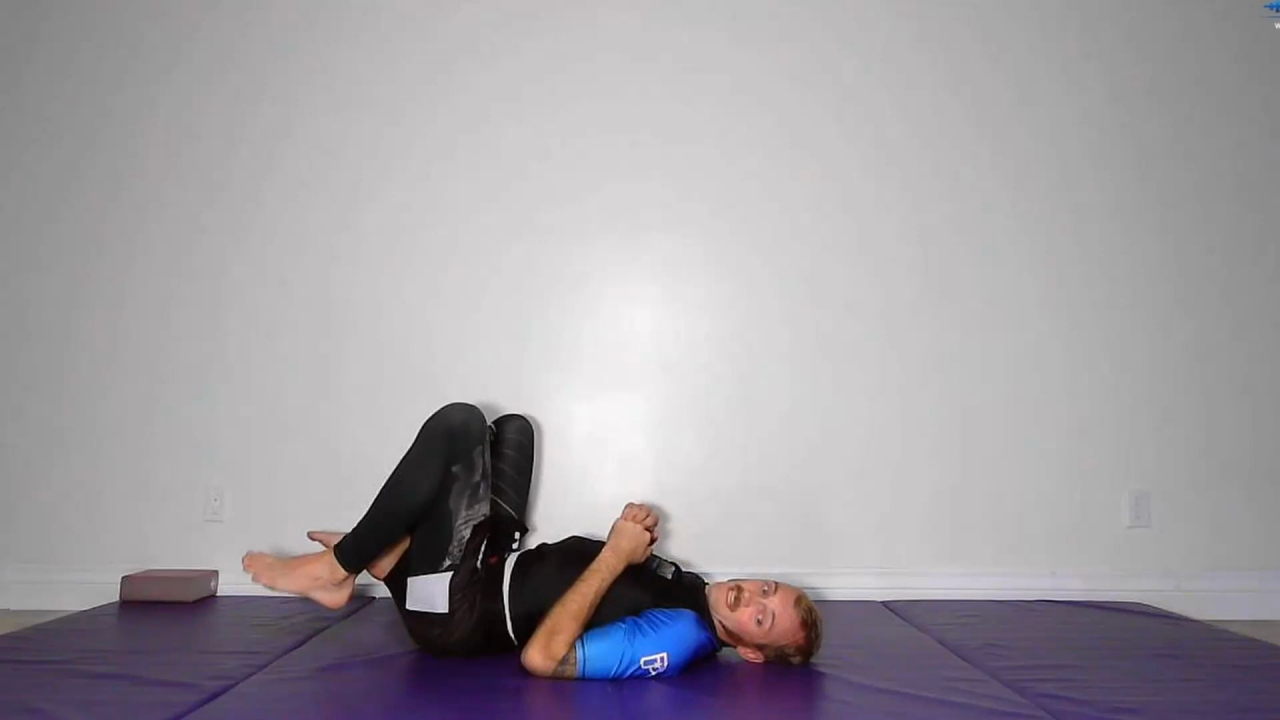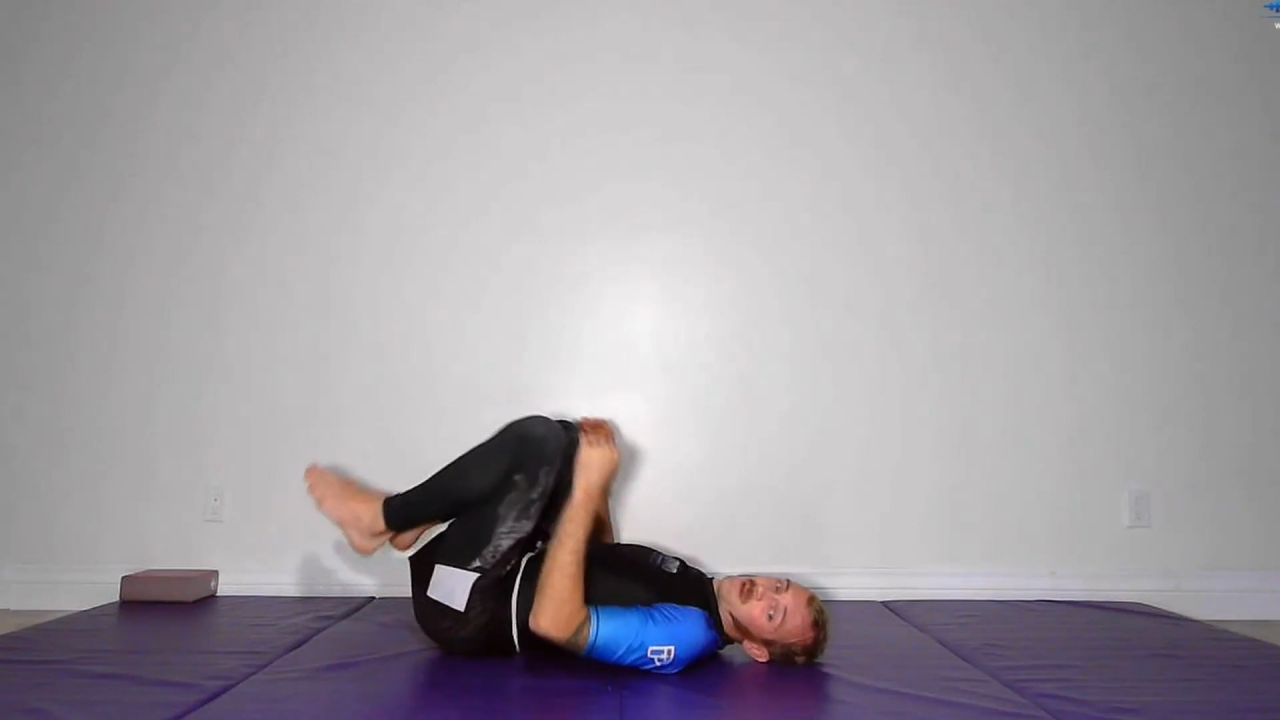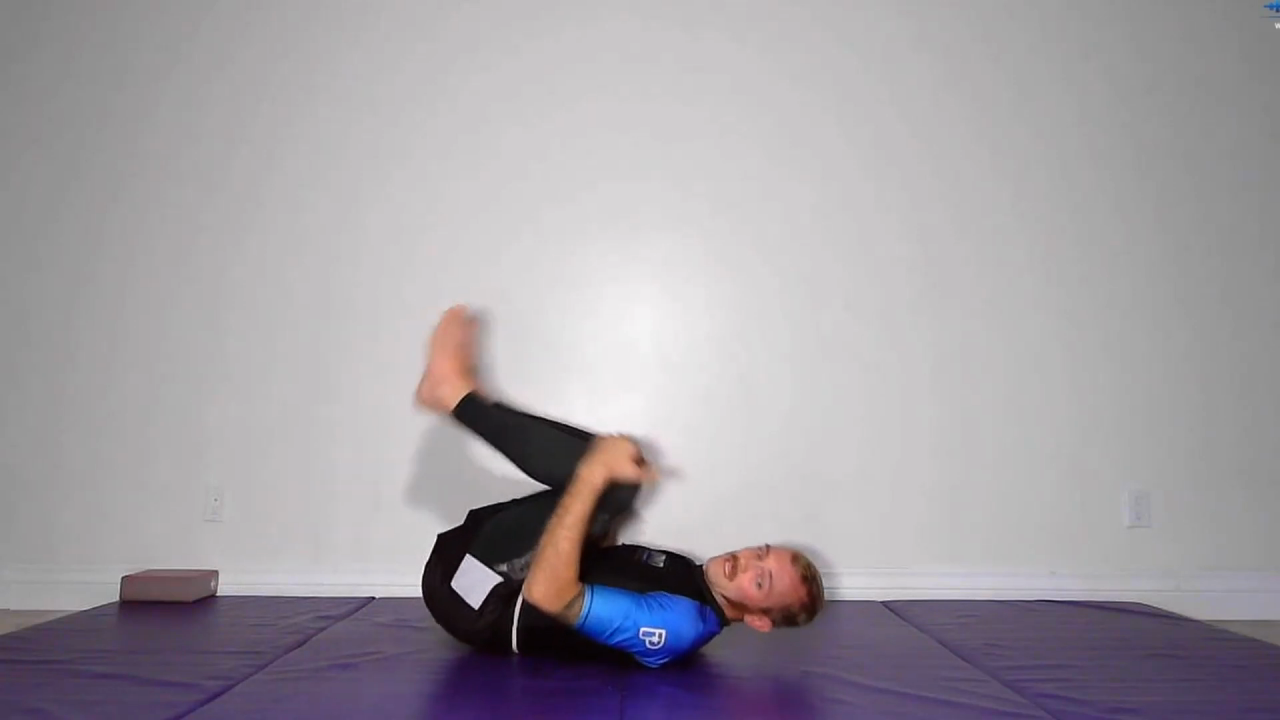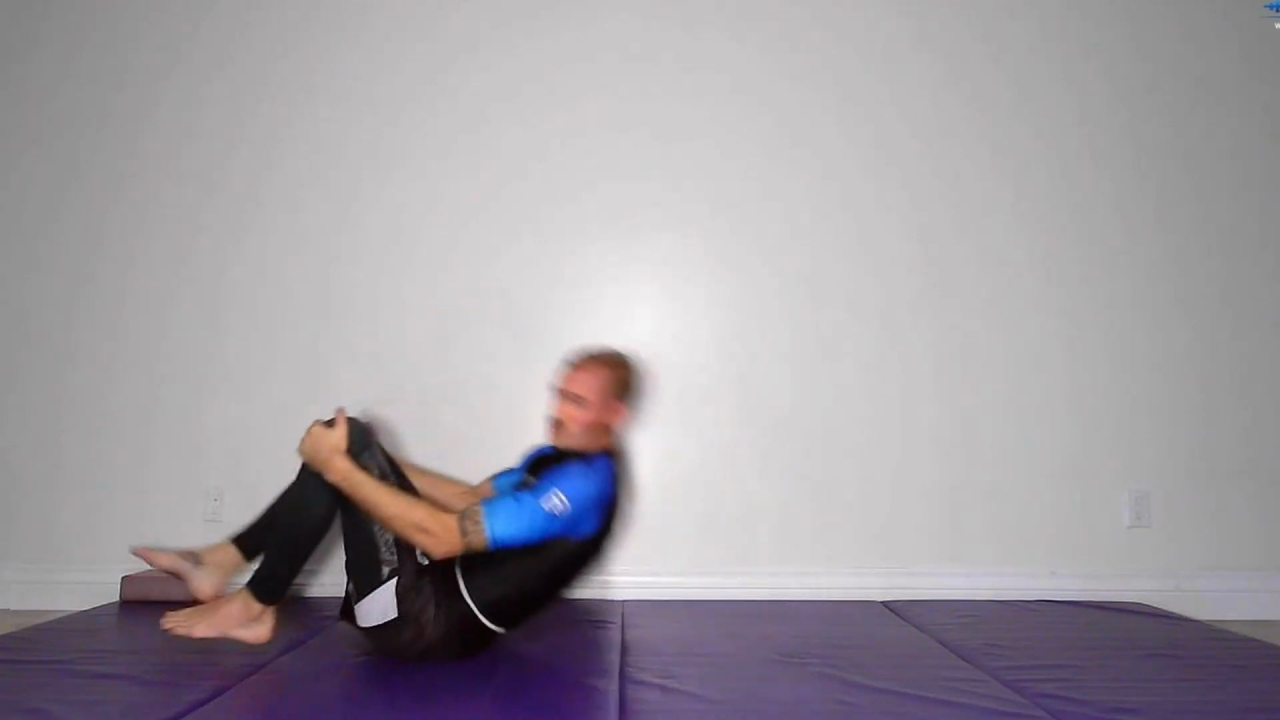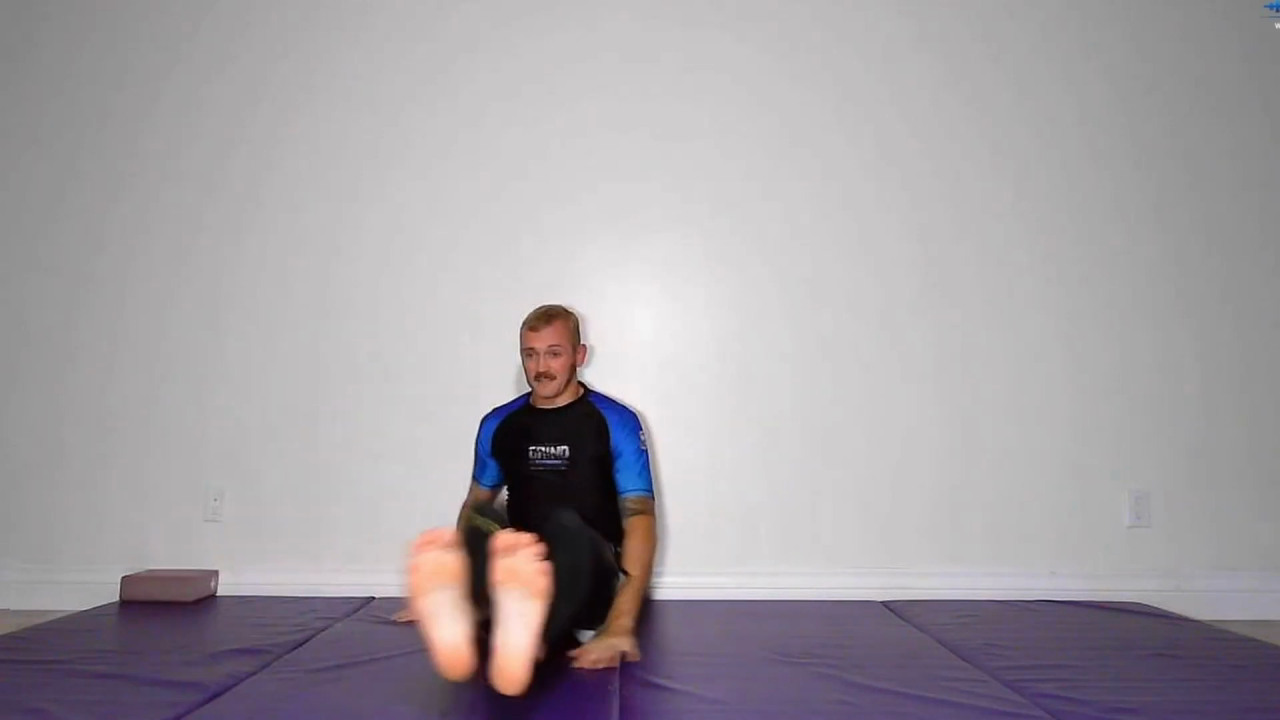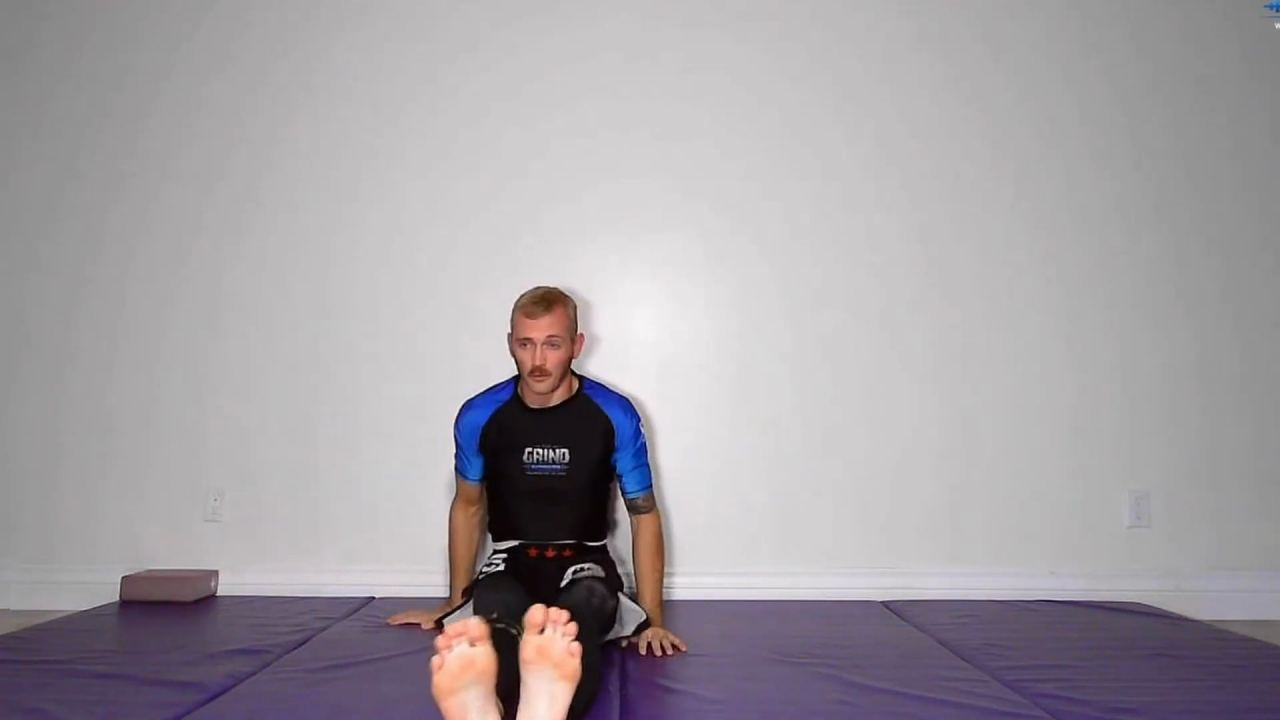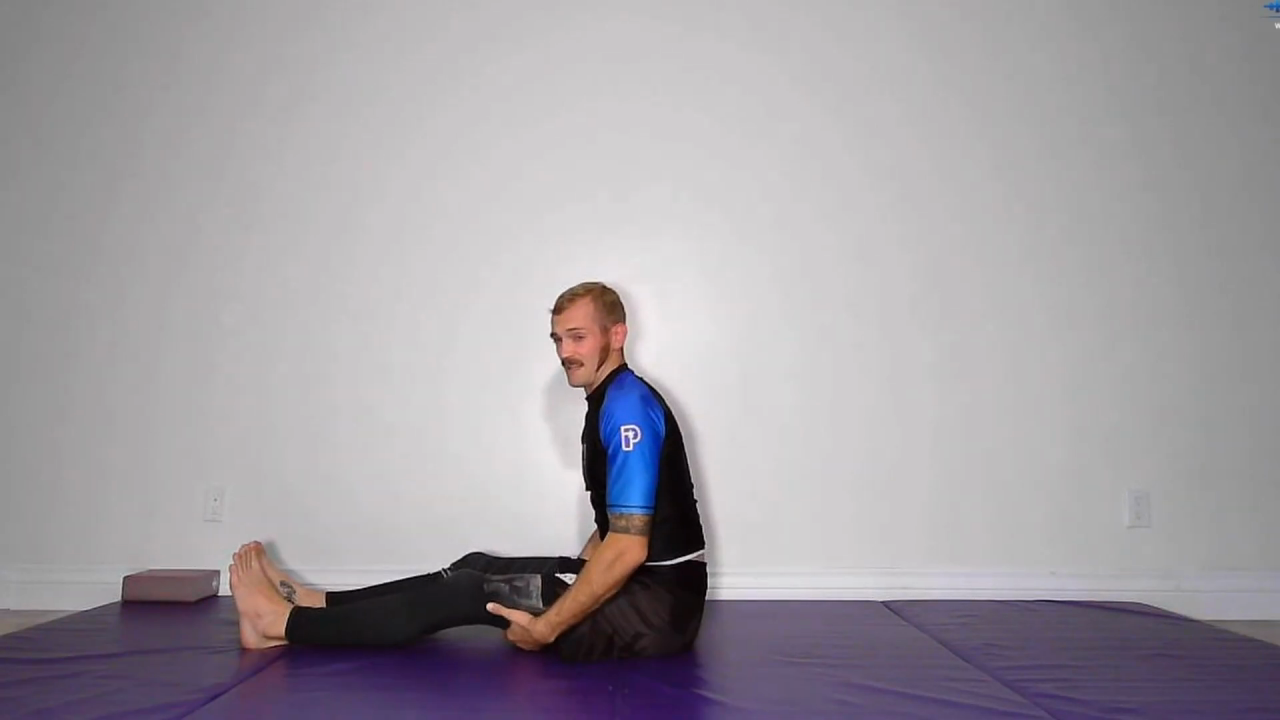
dt=0.7s
person 1, frame 1
left shoulder: (674, 643)
right shoulder: (693, 591)
left elbow: (541, 656)
left wrist: (615, 555)
right wrist: (632, 540)
left hip: (457, 610)
right hip: (499, 566)
left knee: (459, 426)
right knee: (511, 428)
left ankle: (337, 567)
right ankle: (394, 551)
person 1, frame 2
left shoulder: (683, 638)
right shoulder: (697, 588)
left elbow: (554, 624)
left wrist: (587, 488)
right wrist: (598, 485)
left hip: (469, 610)
right hip: (512, 573)
left knee: (538, 438)
right knee: (562, 441)
left ankle: (382, 517)
right ankle: (412, 520)
person 1, frame 3
left shoulder: (677, 628)
right shoulder: (687, 576)
left elbow: (545, 594)
right elbow: (599, 555)
left wrist: (591, 477)
right wrist: (605, 473)
left hip: (473, 603)
left knee: (602, 482)
left ankle: (458, 396)
right ankle: (466, 400)
person 1, frame 4
left shoulder: (583, 485)
right shoulder: (557, 457)
left elbow: (440, 537)
right elbow: (475, 500)
left wrist: (340, 468)
right wrist: (380, 466)
left hip: (432, 622)
right hip: (448, 591)
left knee: (340, 456)
right knee: (348, 445)
left ankle: (254, 609)
right ankle: (227, 560)
person 1, frame 5
left shoulder: (614, 422)
right shoulder: (499, 425)
left elbow: (639, 523)
right elbow: (476, 505)
left wrist: (620, 626)
left hip: (591, 583)
right hip: (527, 570)
left knee: (565, 528)
right knee: (482, 524)
left ankle: (522, 638)
right ankle: (459, 618)
person 1, frame 6
left shoulder: (614, 415)
right shoulder: (479, 416)
left elbow: (644, 514)
right elbow: (467, 506)
left wrist: (651, 618)
right wrist: (455, 602)
left hip: (584, 565)
right hip: (511, 566)
left knee: (581, 610)
right knee: (497, 617)
person 1, frame 7
left shoulder: (627, 405)
right shoulder: (611, 402)
left elbow: (628, 548)
left wrist: (546, 626)
right wrist: (562, 584)
left hip: (656, 605)
right hip: (642, 590)
left knee: (469, 592)
right knee: (478, 568)
left ankle: (284, 623)
right ankle: (314, 606)
